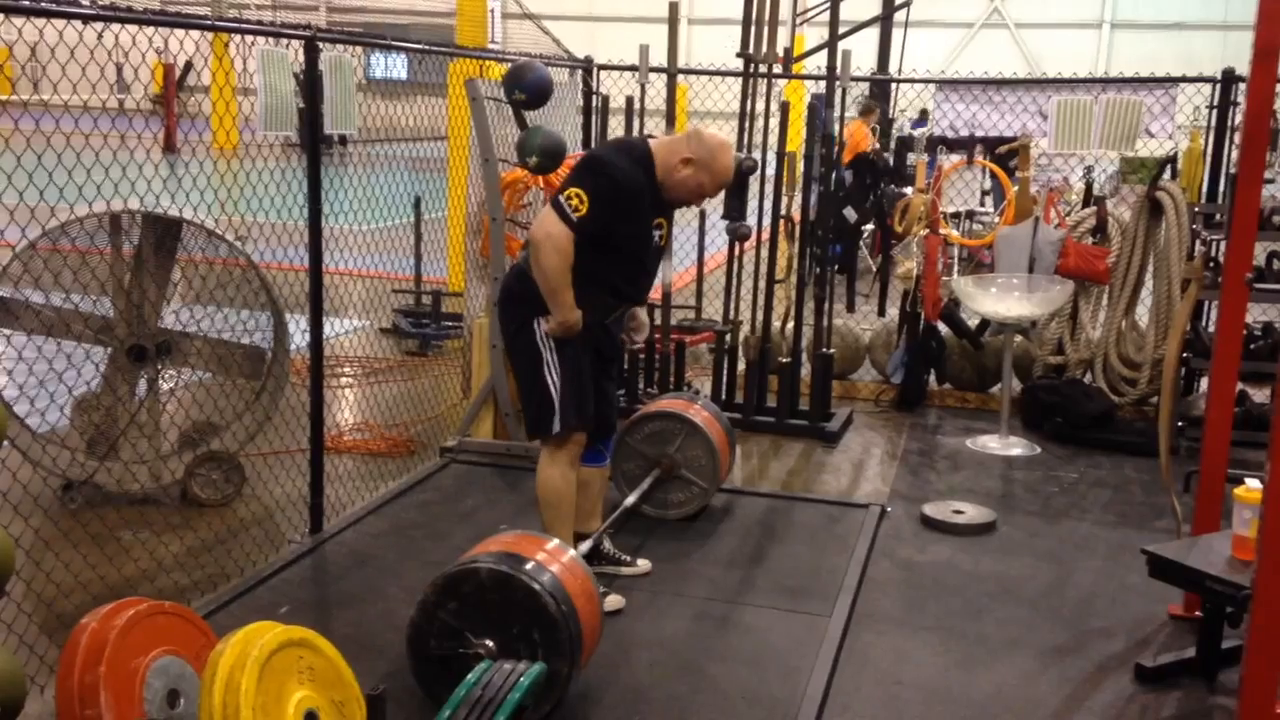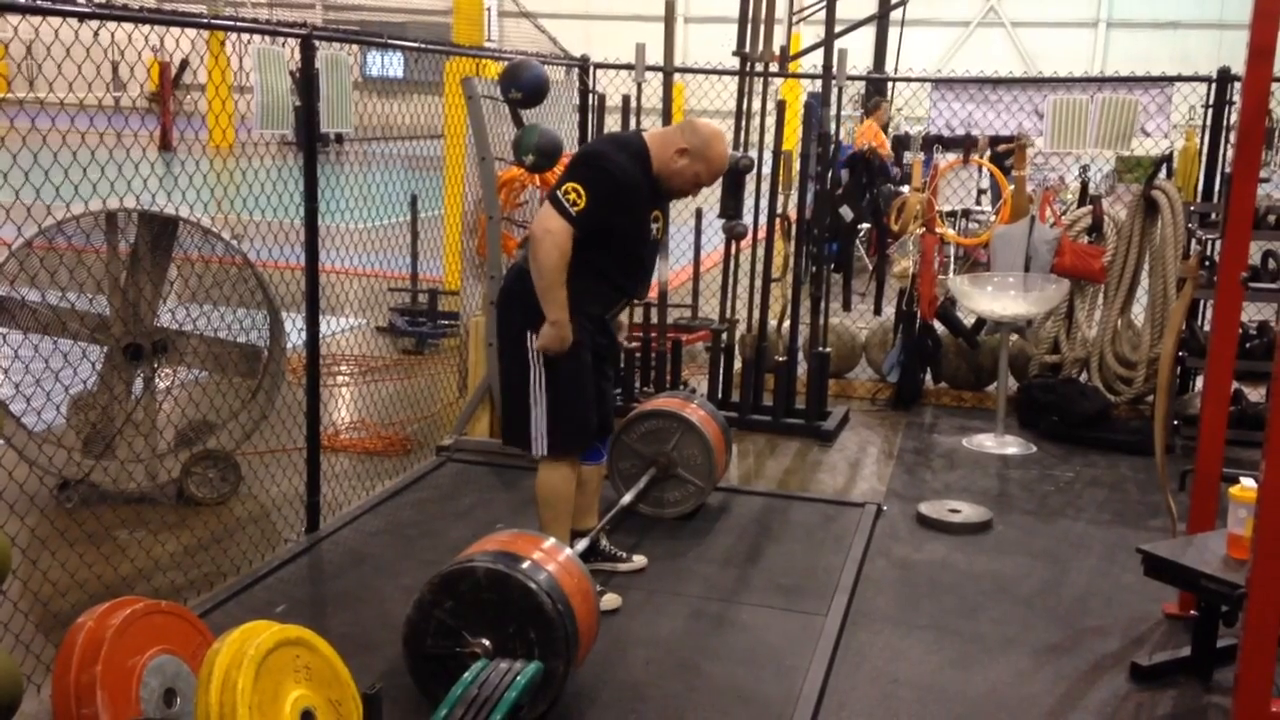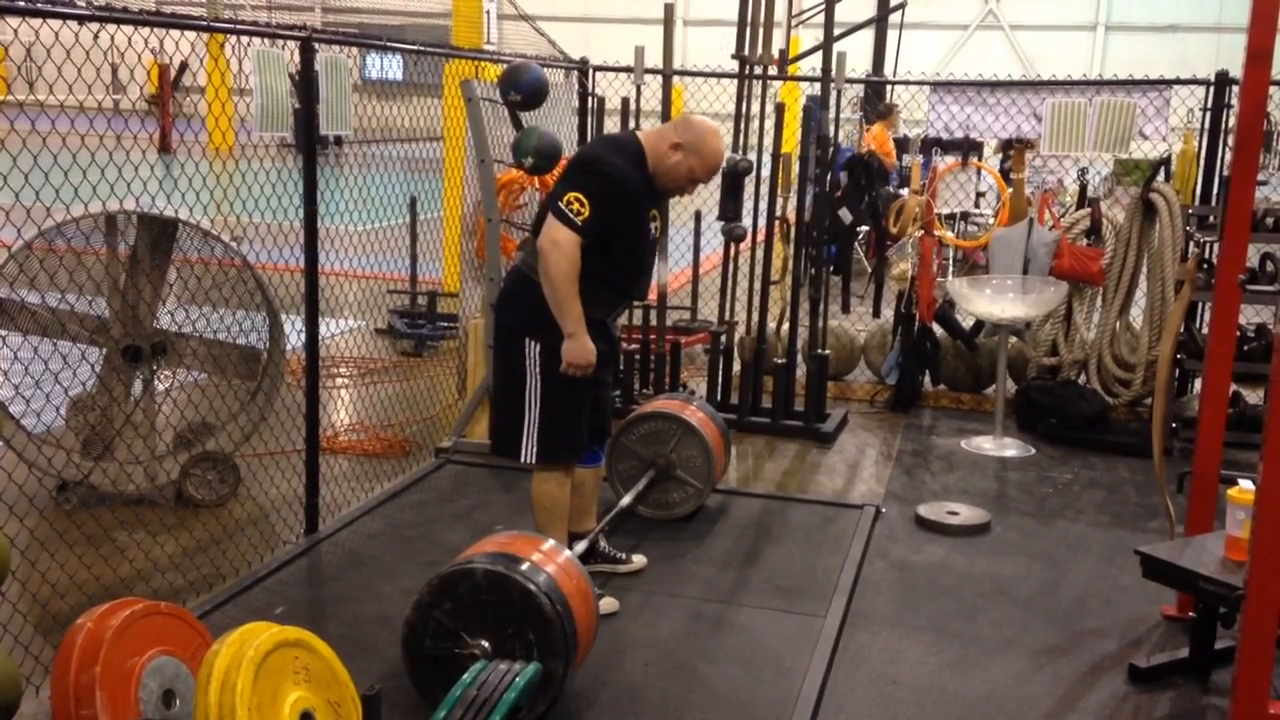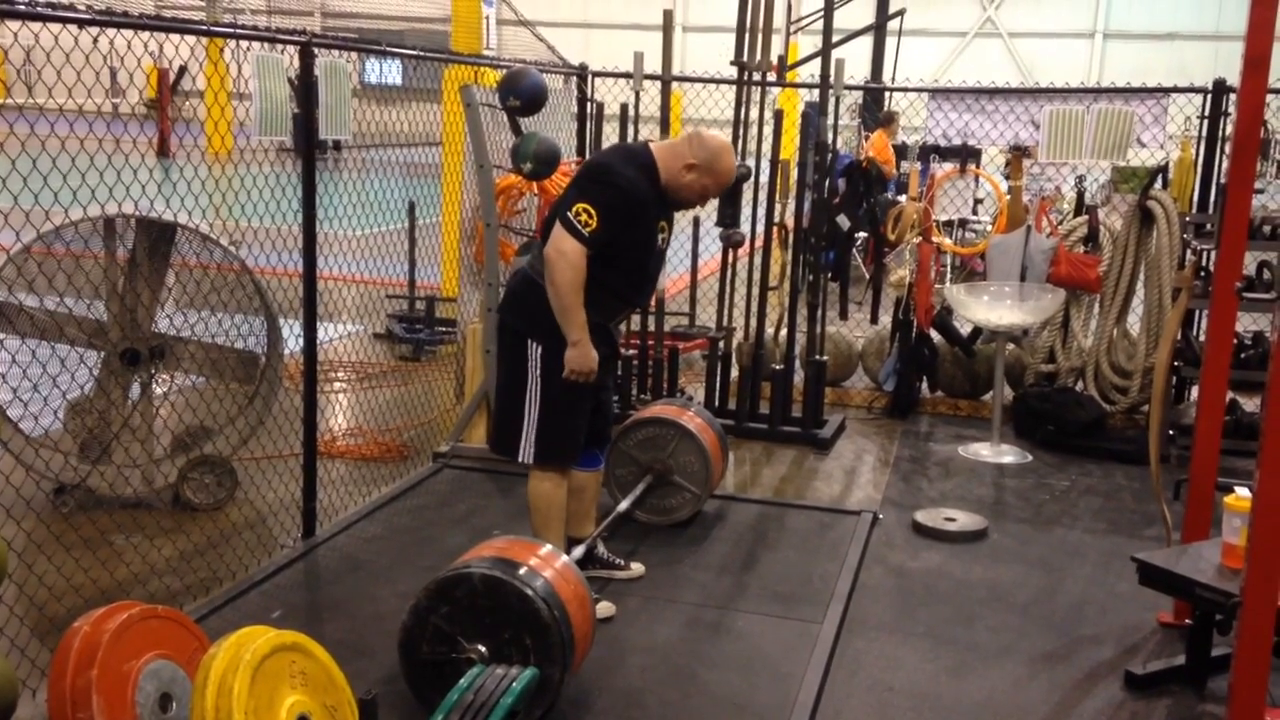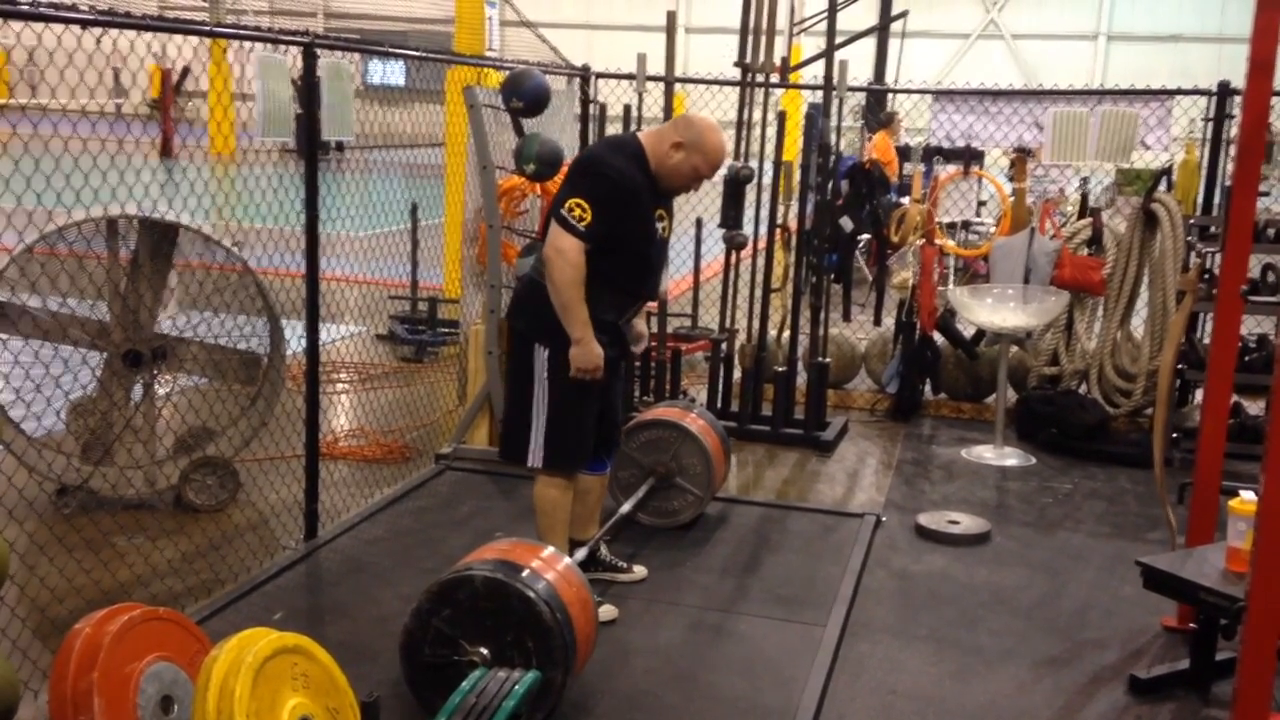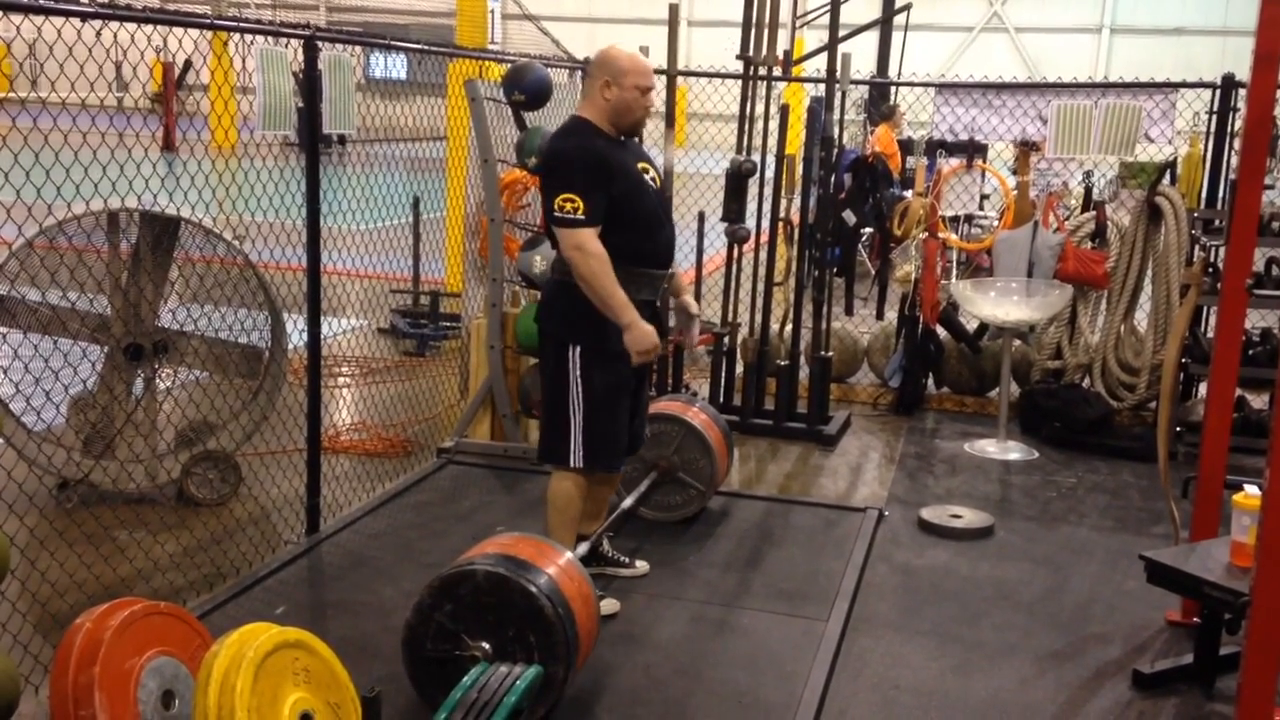
dt=0.7s
person 1, frame 1
left shoulder: (657, 184)
right shoulder: (615, 172)
right elbow: (547, 234)
left wrist: (633, 306)
right wrist: (563, 313)
left hip: (594, 315)
right hip: (546, 313)
left knee: (597, 433)
right knee: (565, 436)
left ankle: (590, 545)
person 1, frame 2
left shoulder: (650, 176)
right shoulder: (611, 165)
right elbow: (548, 231)
left wrist: (613, 310)
right wrist: (554, 320)
left hip: (588, 316)
right hip: (547, 316)
left knee: (592, 434)
right knee: (561, 443)
left ankle: (586, 543)
person 1, frame 3
left shoulder: (643, 176)
right shoulder: (607, 169)
right elbow: (554, 244)
right wrist: (573, 335)
left hip: (587, 323)
right hip: (547, 325)
left knee: (590, 440)
right knee: (554, 450)
left ankle: (585, 546)
person 1, frame 4
left shoulder: (654, 185)
right shoulder: (618, 179)
right elbow: (562, 253)
left wrist: (595, 335)
right wrist: (577, 341)
left hip: (589, 327)
right hip: (549, 326)
left knee: (590, 443)
right knee: (553, 452)
left ankle: (582, 549)
person 1, frame 5
left shoulder: (653, 178)
right shoulder: (608, 170)
right elbow: (562, 250)
left wrist: (634, 317)
right wrist: (580, 339)
left hip: (602, 328)
right hip: (559, 331)
left knee: (598, 447)
right knee: (559, 456)
left ankle: (587, 552)
person 1, frame 6
left shoulder: (624, 145)
right shoulder: (575, 152)
right elbow: (580, 247)
left wrist: (678, 291)
right wrist: (630, 322)
left hip: (630, 315)
right hip: (591, 323)
left knee: (614, 446)
right knee: (579, 453)
left ankle: (589, 546)
